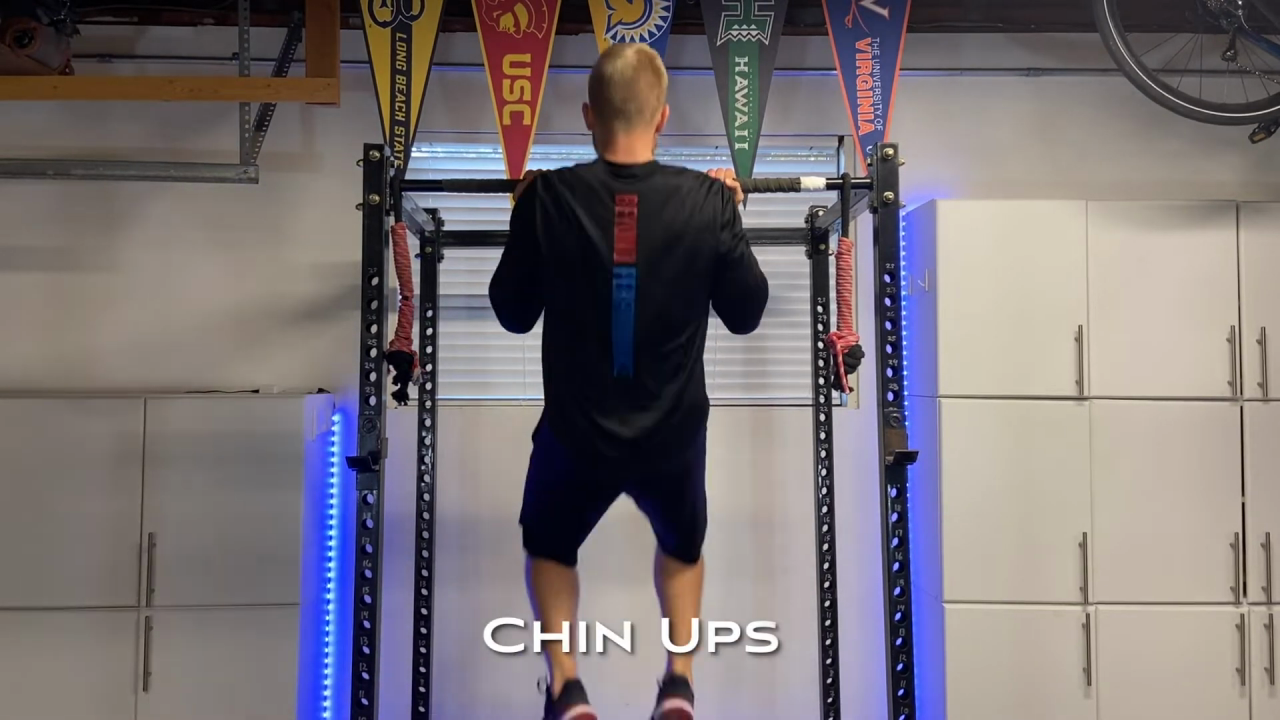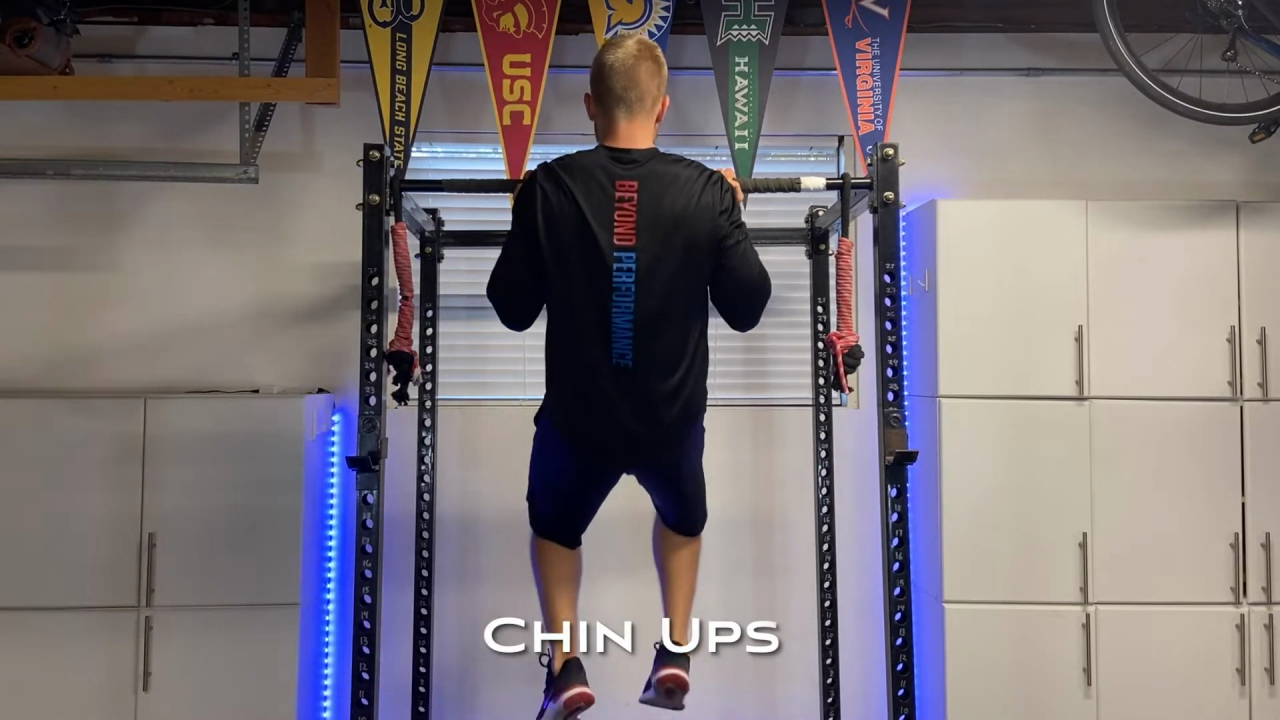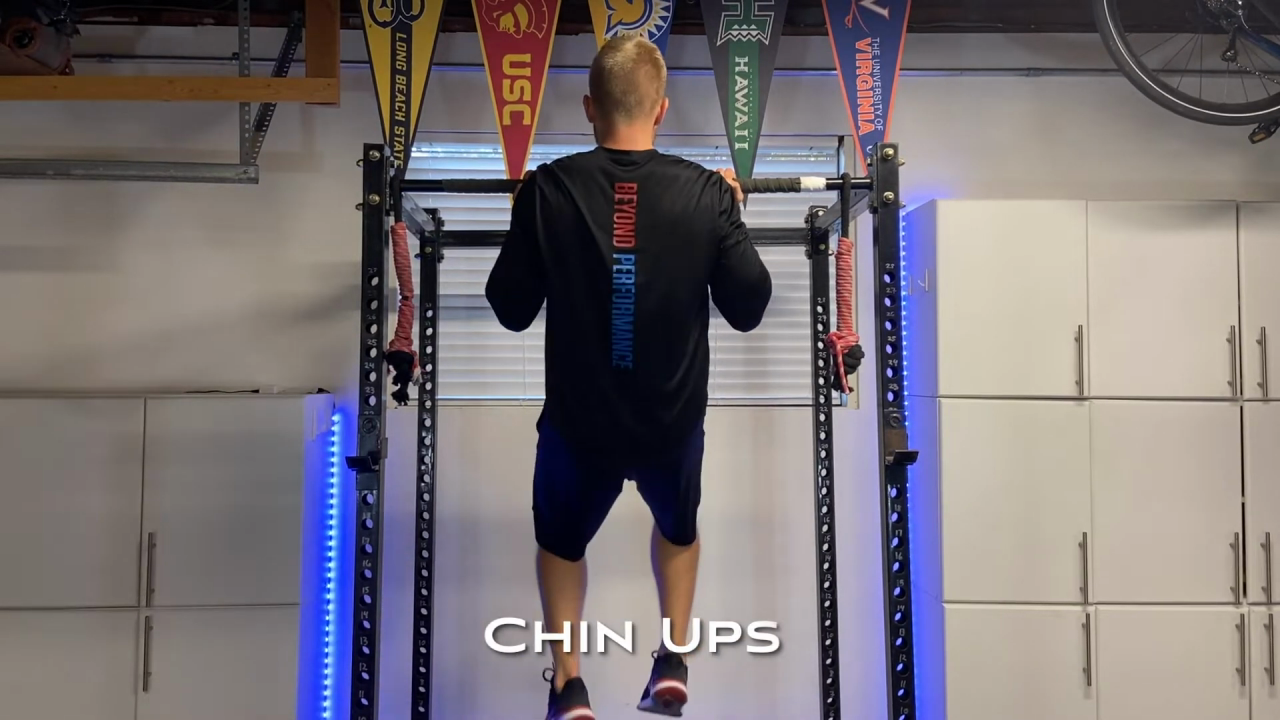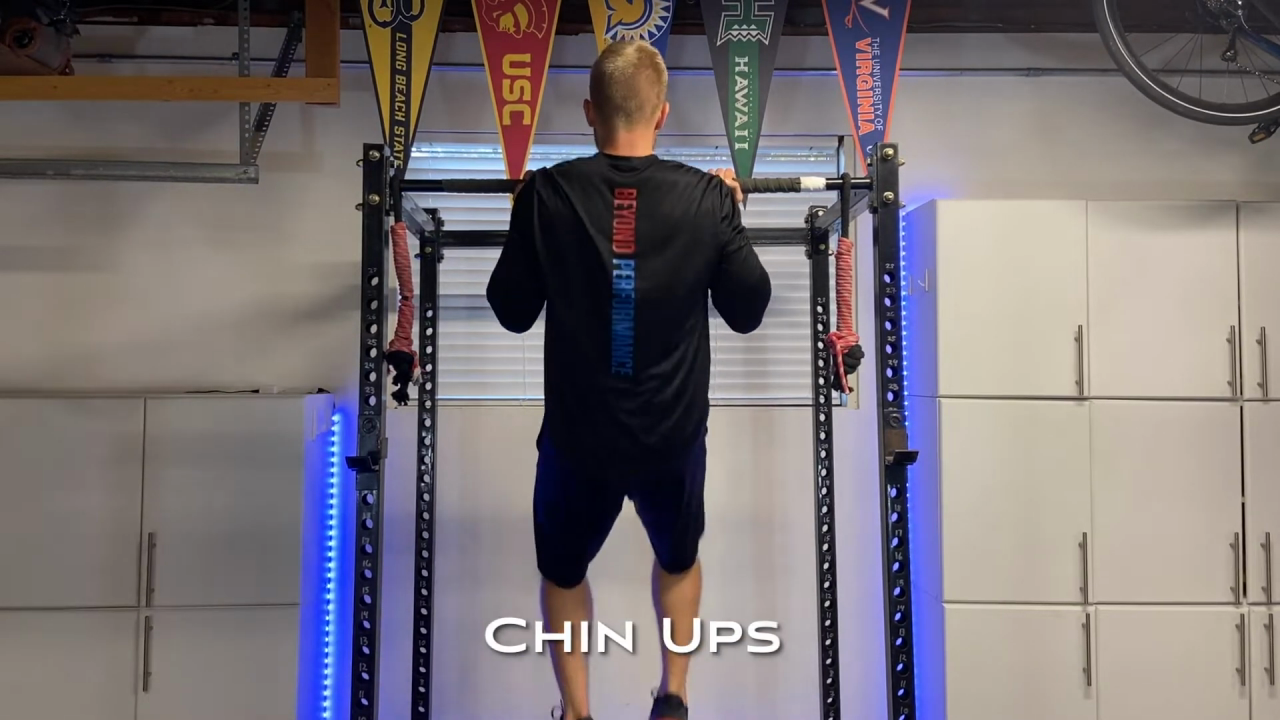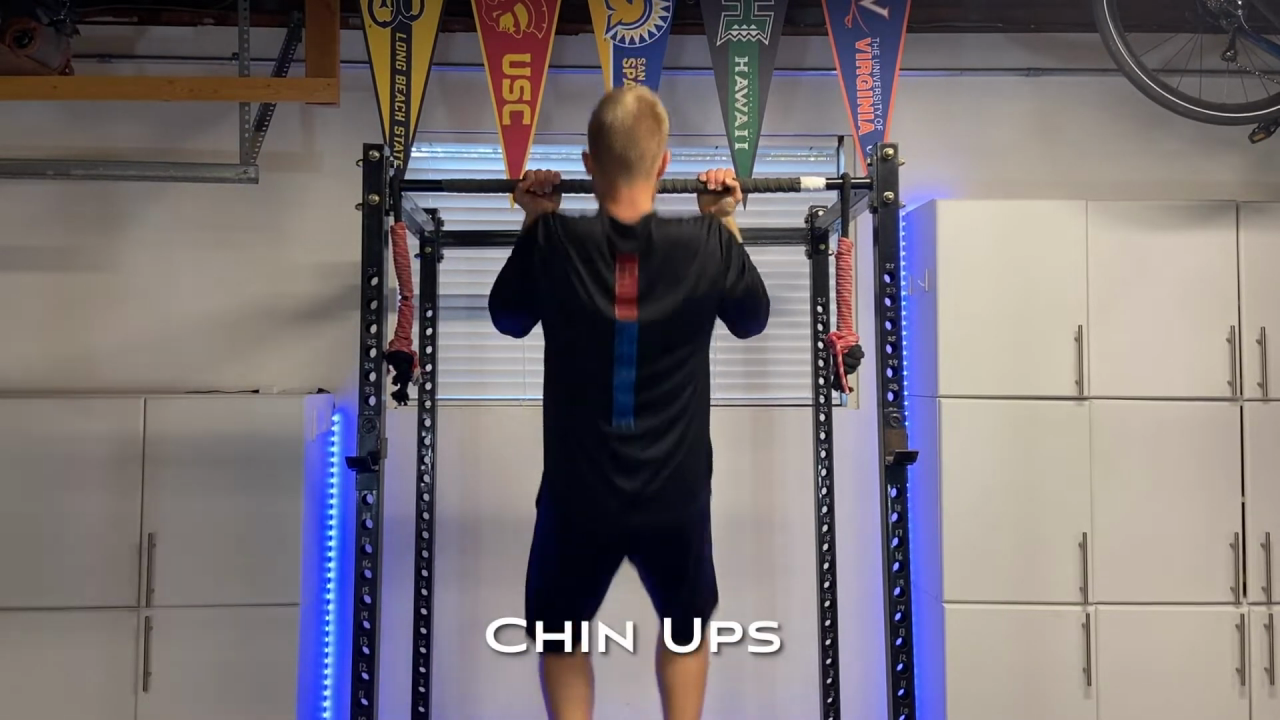
dt=0.2s
person 1, frame 1
left shoulder: (549, 199)
right shoulder: (706, 203)
left elbow: (511, 311)
right elbow: (747, 312)
left hip: (576, 436)
right hip: (672, 435)
left knee: (549, 550)
right knee: (683, 550)
person 1, frame 2
left shoulder: (549, 187)
right shoulder: (706, 191)
left elbow: (513, 308)
right elbow: (746, 308)
left hip: (577, 420)
right hip: (671, 420)
left knee: (555, 528)
right knee: (682, 521)
right ankle: (675, 653)
person 1, frame 3
left shoulder: (548, 189)
right shoulder: (705, 192)
left elbow: (511, 308)
right elbow: (748, 307)
left hip: (579, 423)
right hip: (672, 423)
left knee: (560, 543)
right knee: (678, 530)
right ankle: (672, 662)
person 1, frame 4
left shoulder: (547, 194)
right shoulder: (705, 198)
left elbow: (512, 309)
right elbow: (748, 310)
left hip: (578, 438)
right hip: (673, 435)
left knee: (562, 572)
right knee: (678, 560)
person 1, frame 5
left shoulder: (551, 244)
right shoulder: (706, 247)
left elbow: (509, 317)
right elbow: (751, 318)
left hip: (578, 497)
right hip: (675, 496)
left knee: (560, 633)
right knee: (686, 625)
